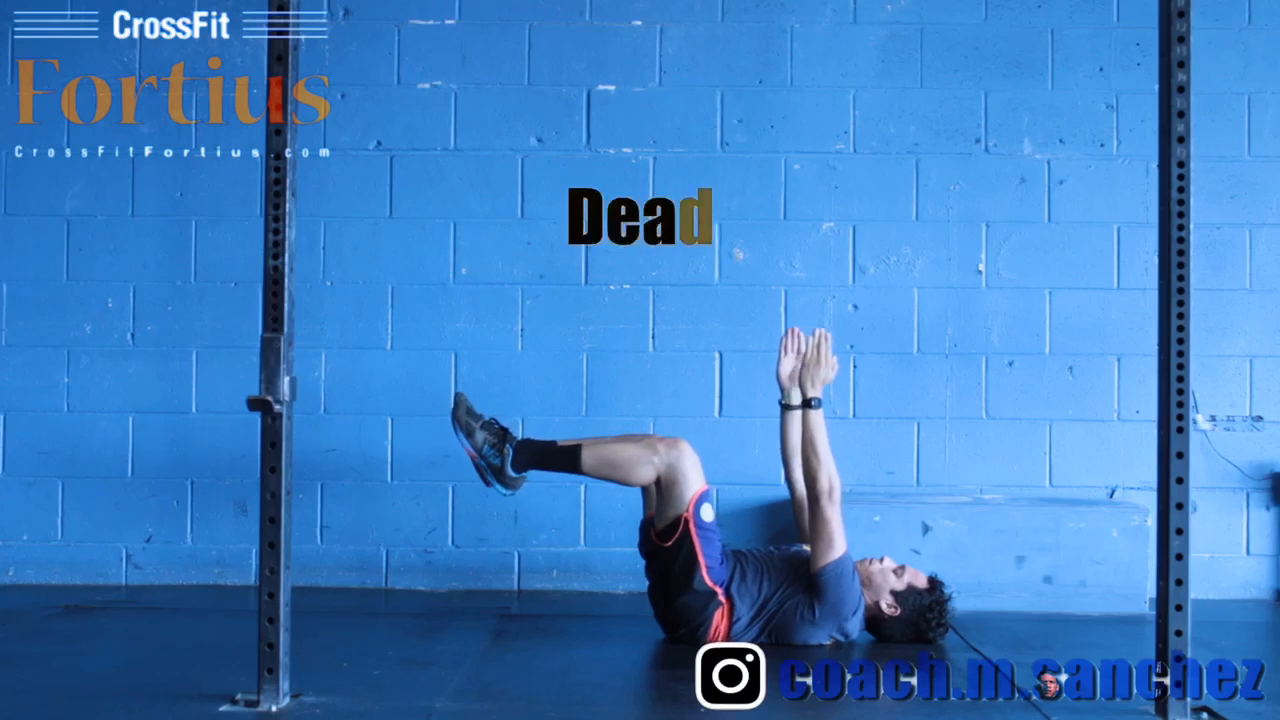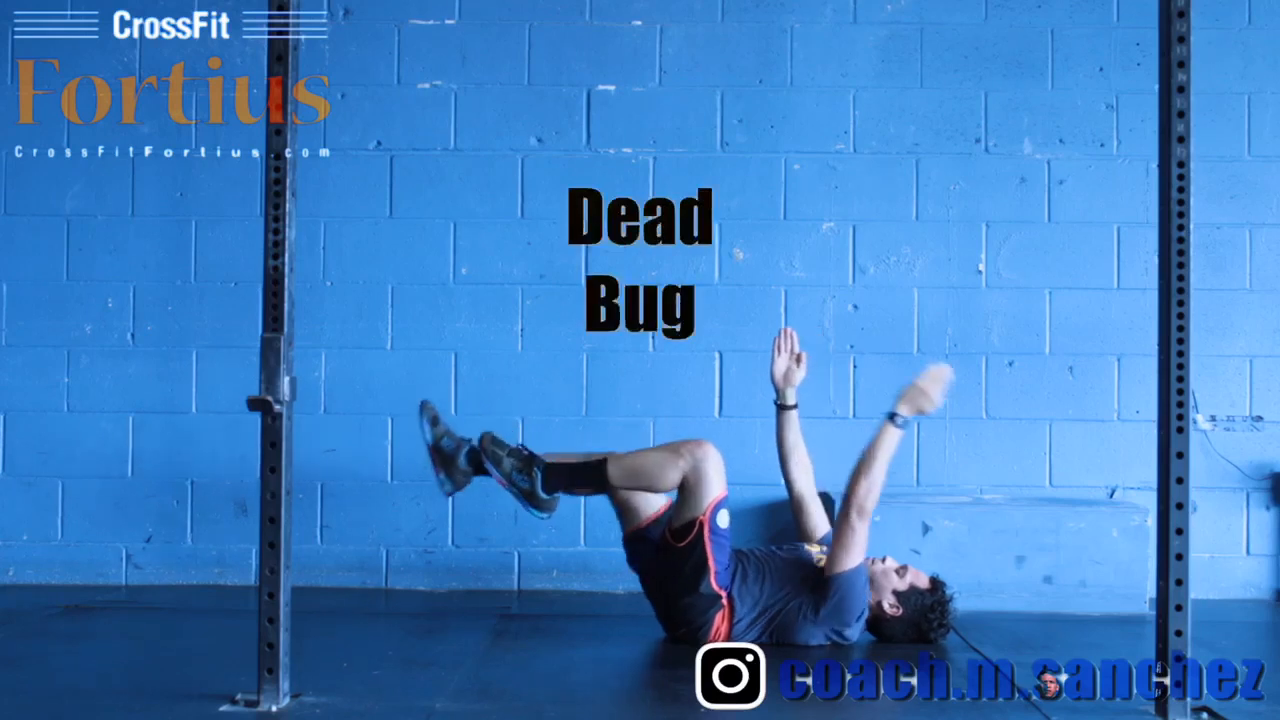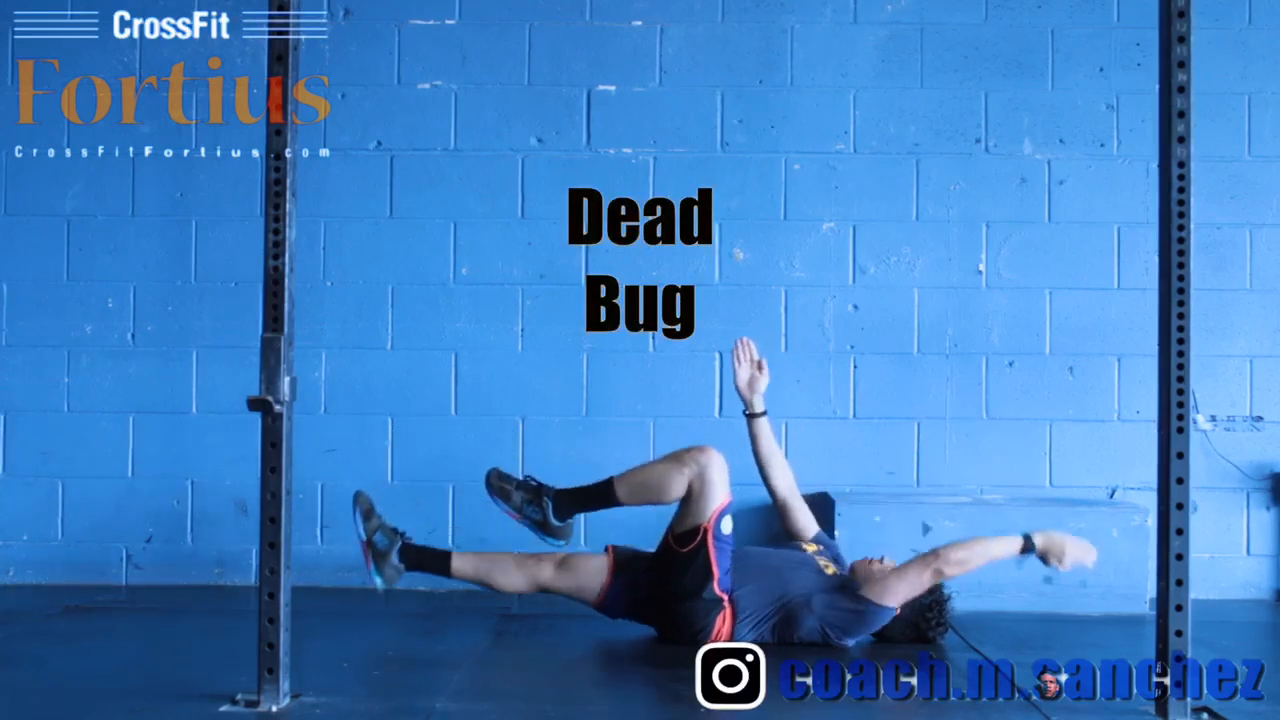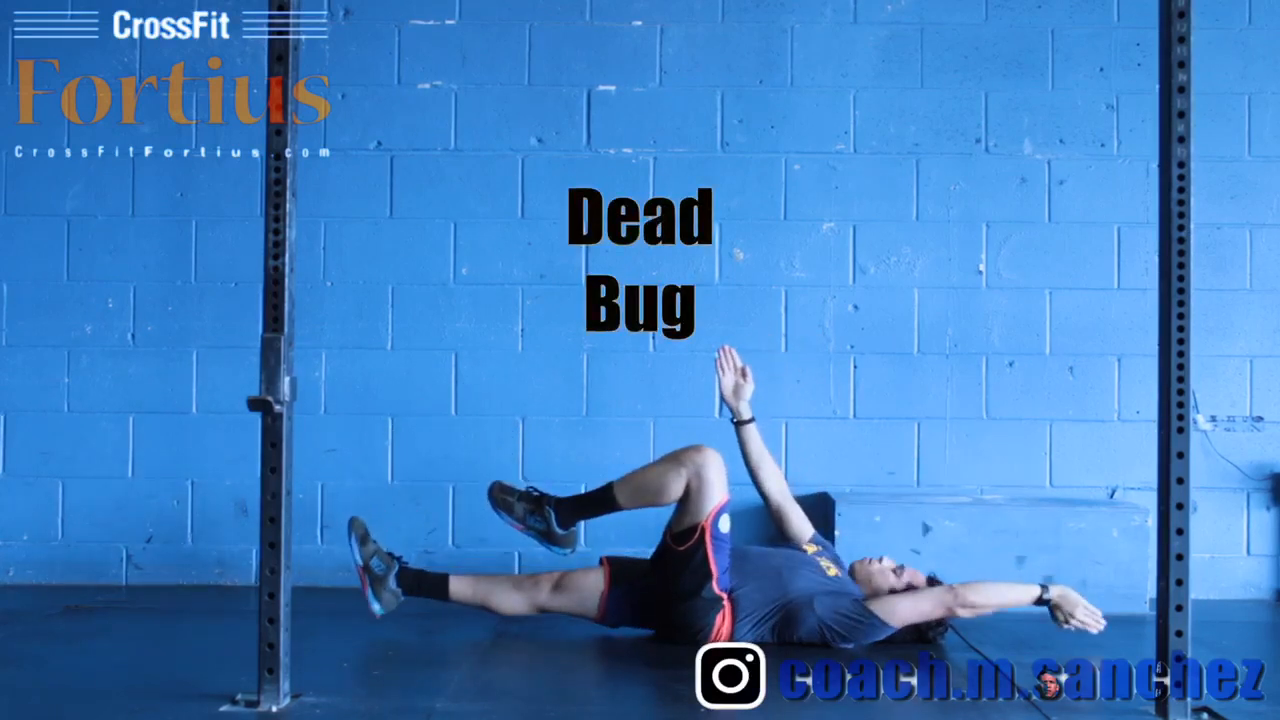
dt=0.7s
person 1, frame 1
left shoulder: (842, 603)
right shoulder: (838, 580)
left elbow: (825, 495)
right elbow: (800, 484)
left wrist: (814, 396)
right wrist: (791, 395)
left hip: (704, 602)
right hip: (698, 588)
left knee: (674, 454)
right knee: (659, 454)
left ankle: (516, 457)
right ankle: (514, 453)
person 1, frame 2
left shoulder: (844, 608)
right shoulder: (833, 560)
left elbow: (858, 506)
right elbow: (803, 486)
left wrist: (900, 415)
right wrist: (788, 395)
left hip: (702, 605)
right hip: (690, 589)
left knee: (702, 455)
right knee: (610, 471)
left ankle: (546, 479)
right ankle: (467, 460)
person 1, frame 3
left shoulder: (856, 610)
right shoulder: (833, 564)
left elbow: (938, 562)
right elbow: (784, 488)
left wrist: (1033, 543)
right wrist: (755, 404)
left hip: (704, 605)
right hip: (678, 589)
left knee: (704, 462)
right knee: (549, 570)
left ankle: (558, 505)
right ankle: (405, 556)
person 1, frame 4
left shoulder: (860, 615)
right shoulder: (826, 560)
left elbow: (955, 599)
right elbow: (774, 490)
left wrist: (1046, 592)
right wrist: (743, 410)
left hip: (703, 607)
right hip: (673, 591)
left knee: (701, 461)
right knee: (539, 590)
left ankle: (560, 514)
right ankle: (399, 582)
